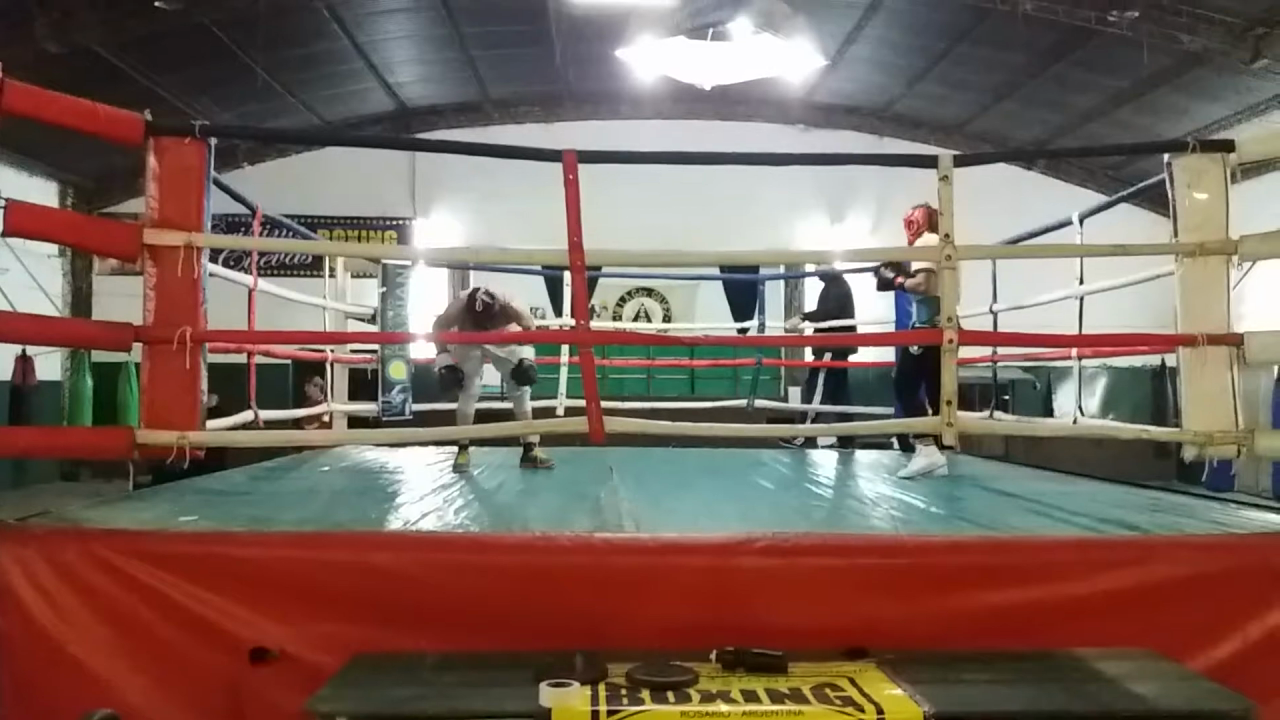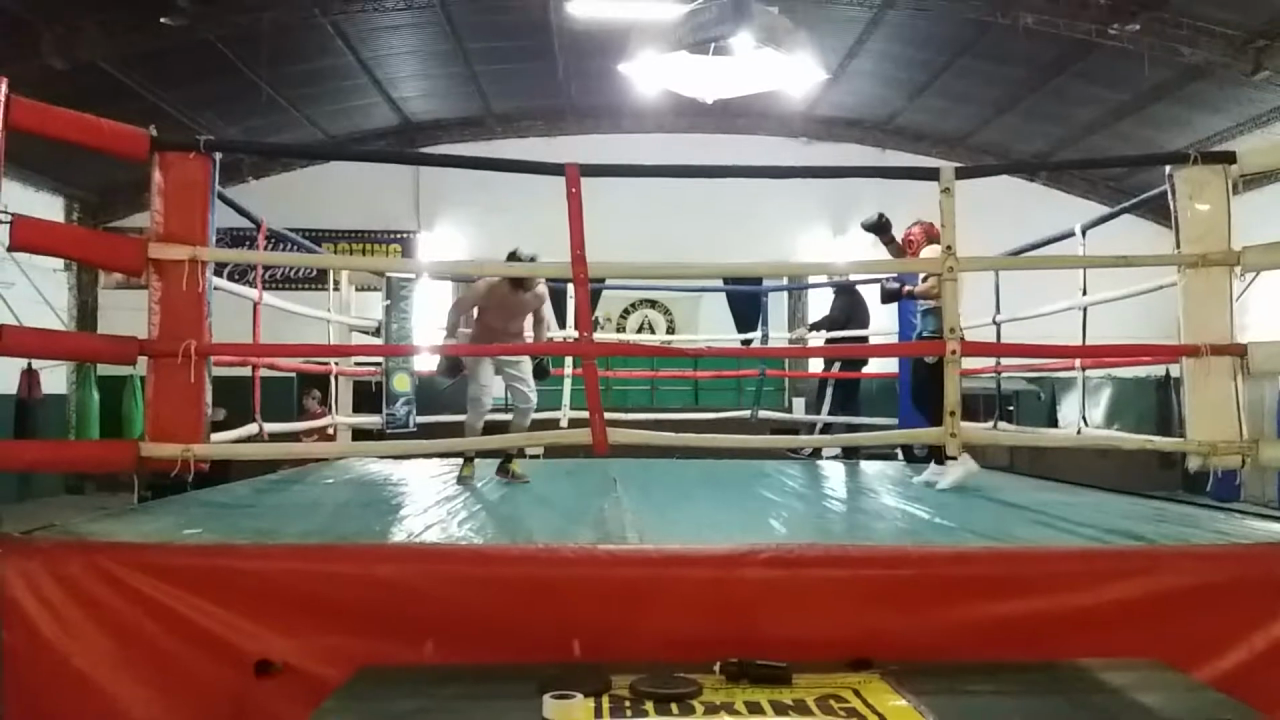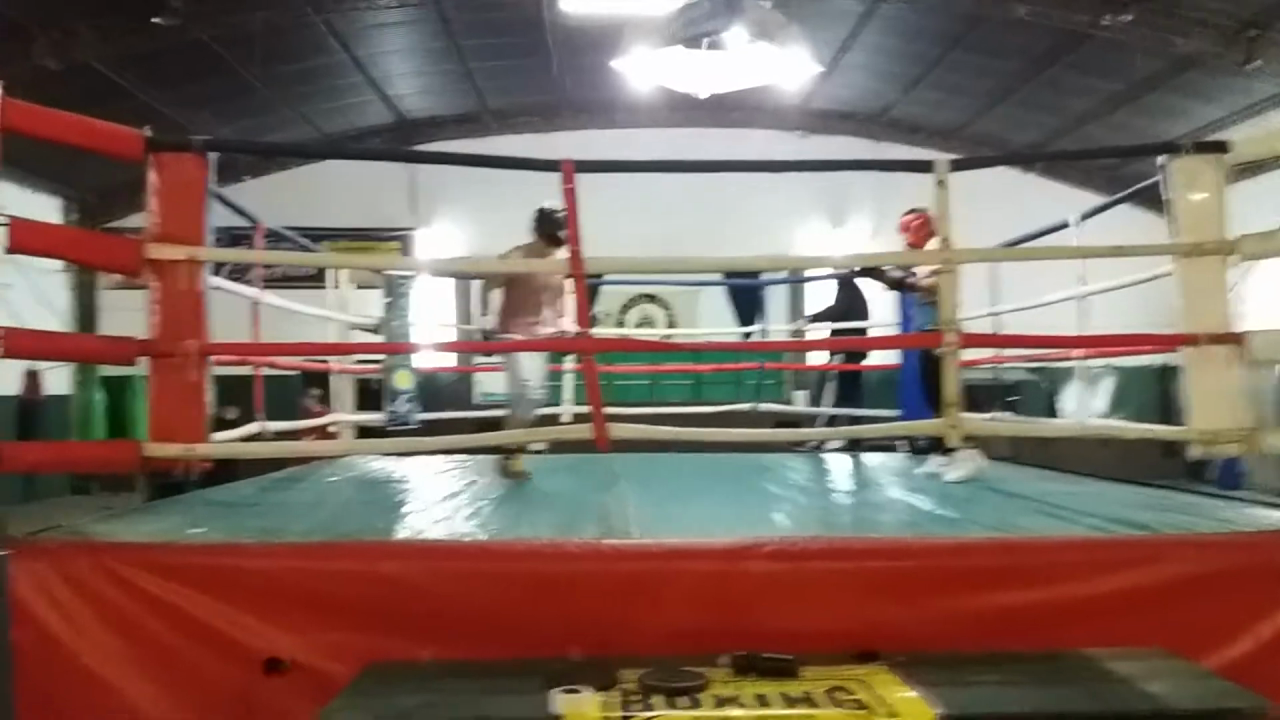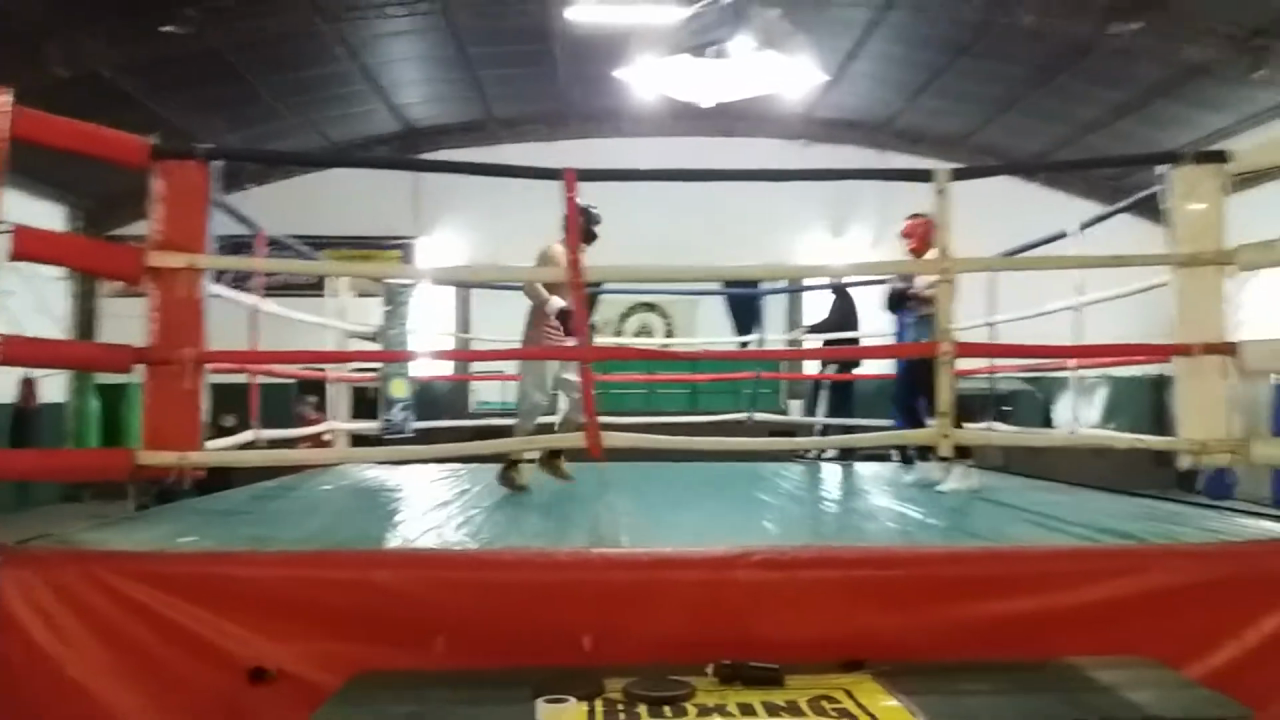
dt=0.3s
person 1, frame 1
left shoulder: (924, 243)
right shoulder: (943, 244)
left elbow: (922, 283)
left wrist: (896, 280)
right wrist: (898, 268)
left hip: (928, 326)
left knee: (905, 386)
right knee: (936, 393)
left ankle: (926, 449)
right ankle: (936, 453)
person 1, frame 2
left shoulder: (930, 252)
right shoulder: (932, 255)
left elbow: (933, 289)
right elbow: (905, 256)
left wrist: (903, 291)
right wrist: (885, 235)
left hip: (934, 335)
right hip: (936, 335)
left knee: (925, 399)
right knee: (931, 400)
left ankle: (960, 458)
right ankle: (940, 463)
person 1, frame 3
left shoulder: (934, 247)
right shoulder: (926, 252)
left elbow: (939, 283)
right elbow: (909, 284)
left wrist: (908, 281)
right wrist: (880, 274)
left hip: (935, 328)
right hip: (929, 329)
left knee: (938, 392)
right knee: (933, 392)
left ankle: (969, 454)
right ankle: (942, 455)
person 1, frame 4
left shoulder: (934, 258)
right shoulder: (922, 262)
left elbow: (939, 294)
left wrist: (909, 292)
right wrist: (904, 294)
left hip: (930, 342)
right hip: (917, 341)
left knee: (938, 404)
right knee: (904, 399)
left ankle: (963, 468)
right ankle: (926, 459)
person 2, frame 1
left shoulder: (509, 309)
right shoulder: (459, 309)
left elbow: (530, 328)
right elbow: (439, 327)
left wrist: (526, 358)
right wrist: (444, 361)
right hip: (469, 342)
left knee: (521, 386)
right knee: (469, 390)
left ankle: (530, 450)
right ankle: (463, 451)
person 2, frame 2
left shoulder: (539, 292)
right shoulder: (486, 289)
left elbow: (540, 319)
right elbow: (457, 310)
left wrist: (541, 353)
right wrist: (451, 343)
right hip: (483, 347)
left knee: (526, 402)
right knee: (479, 403)
left ankle: (508, 461)
right ankle: (468, 462)
person 2, frame 3
right shoulder: (515, 258)
right elbow: (488, 288)
left wrist: (562, 327)
right wrist: (488, 324)
left hip: (540, 335)
right hip: (513, 333)
left knee: (535, 396)
right knee: (527, 390)
left ankle: (514, 453)
right ankle: (510, 454)
person 2, frame 4
right shoulder: (554, 254)
right elbow: (531, 286)
left wrist: (578, 322)
right wrist: (558, 309)
left hip: (565, 342)
right hip: (542, 340)
left knee: (581, 398)
right knee: (535, 404)
left ankle: (553, 457)
right ankle: (511, 467)
person 3, frame 1
left shoulder: (835, 283)
right shoulder: (837, 284)
left elbow: (830, 311)
left wrist: (803, 318)
right wrist: (805, 320)
left hip: (832, 345)
right hip: (837, 345)
left knee: (816, 389)
right knee: (840, 393)
left ankle: (803, 436)
right ankle: (845, 439)
person 3, frame 2
left shoulder: (845, 295)
right shoulder: (855, 297)
left elbow: (835, 318)
left wrist: (809, 328)
right hip: (853, 356)
left knee: (828, 400)
right knee: (849, 403)
left ankle: (812, 447)
right ankle: (850, 450)
person 3, frame 3
left shoulder: (846, 289)
right shoulder: (855, 291)
left elbow: (836, 310)
left wrist: (809, 320)
left hip: (844, 350)
right hip: (855, 350)
right knee: (851, 397)
person 3, frame 4
left shoulder: (842, 298)
right shoulder: (845, 298)
left elbow: (833, 323)
left wrist: (806, 330)
right hip: (844, 357)
left knee: (821, 398)
right knee: (843, 404)
right ankle: (846, 450)
